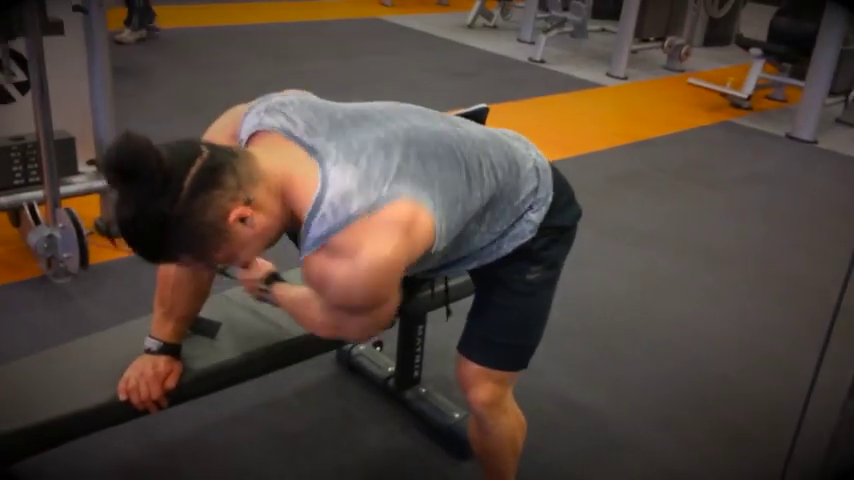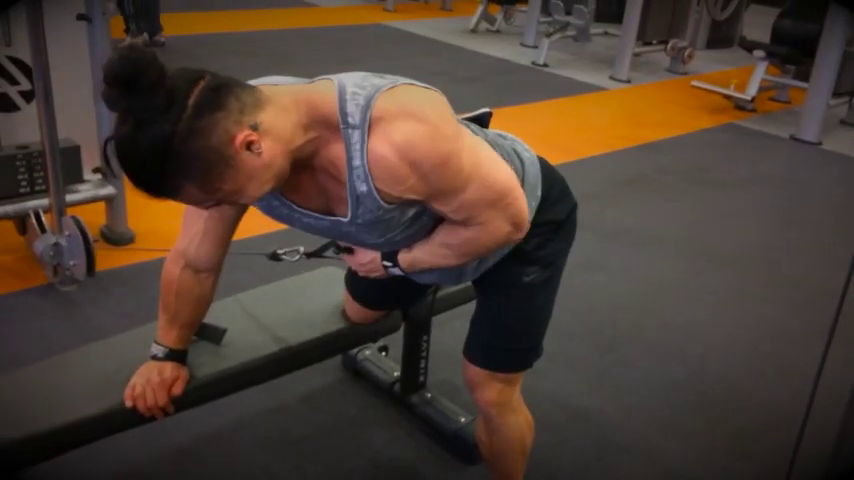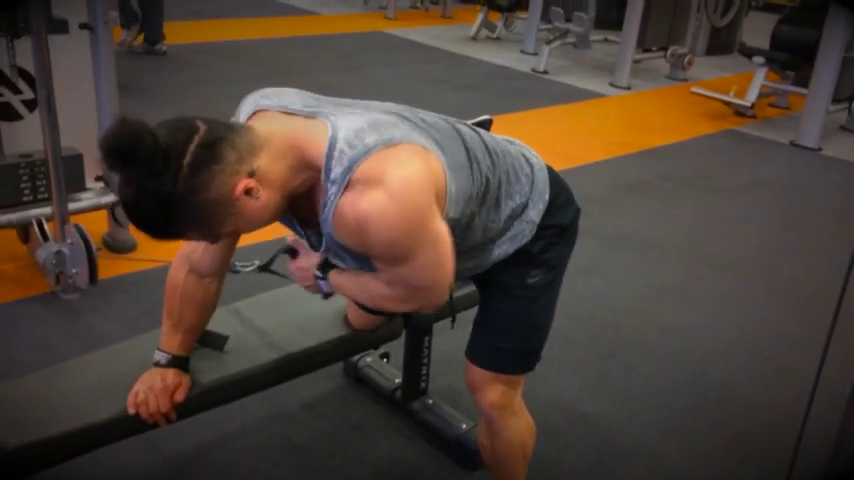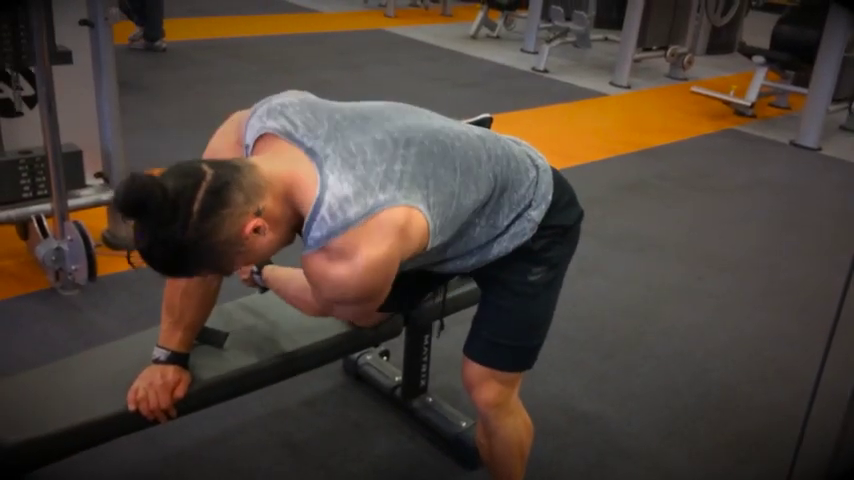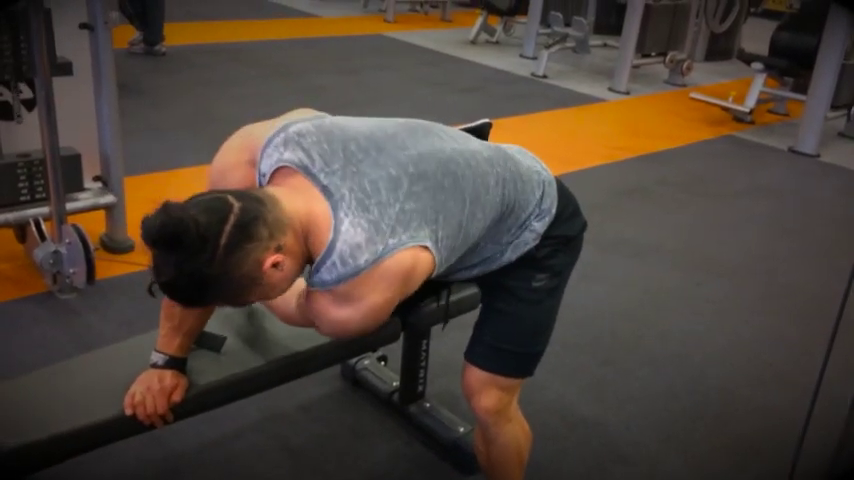
dt=0.4s
person 1, frame 1
left shoulder: (355, 254)
right shoulder: (237, 135)
left elbow: (350, 322)
right elbow: (190, 256)
left wrist: (269, 288)
right wrist: (161, 345)
left hip: (527, 216)
right hip: (455, 185)
left knee: (483, 391)
right knee: (357, 305)
person 1, frame 2
left shoulder: (395, 139)
right shoulder: (230, 126)
left elbow: (503, 218)
right elbow: (194, 260)
left wrist: (397, 260)
right wrist: (168, 351)
left hip: (525, 216)
right hip: (424, 221)
left knee: (490, 391)
right knee: (360, 313)
person 1, frame 3
left shoulder: (375, 198)
right shoulder: (237, 138)
left elbow: (429, 292)
right elbow: (199, 265)
left wrist: (325, 277)
right wrist: (170, 359)
left hip: (526, 218)
right hip: (450, 210)
left knee: (491, 394)
right knee: (363, 318)
person 1, frame 4
left shoulder: (353, 253)
right shoulder: (243, 135)
left elbow: (329, 304)
right elbow: (200, 245)
left wrist: (259, 272)
right wrist: (170, 355)
left hip: (529, 218)
right hip: (451, 192)
left knee: (489, 393)
right knee: (365, 315)
person 1, frame 5
left shoulder: (359, 292)
right shoulder: (246, 156)
left elbow: (308, 310)
right elbow: (198, 261)
left wrist: (259, 296)
right wrist: (167, 360)
left hip: (533, 228)
right hip: (458, 197)
left knee: (488, 400)
